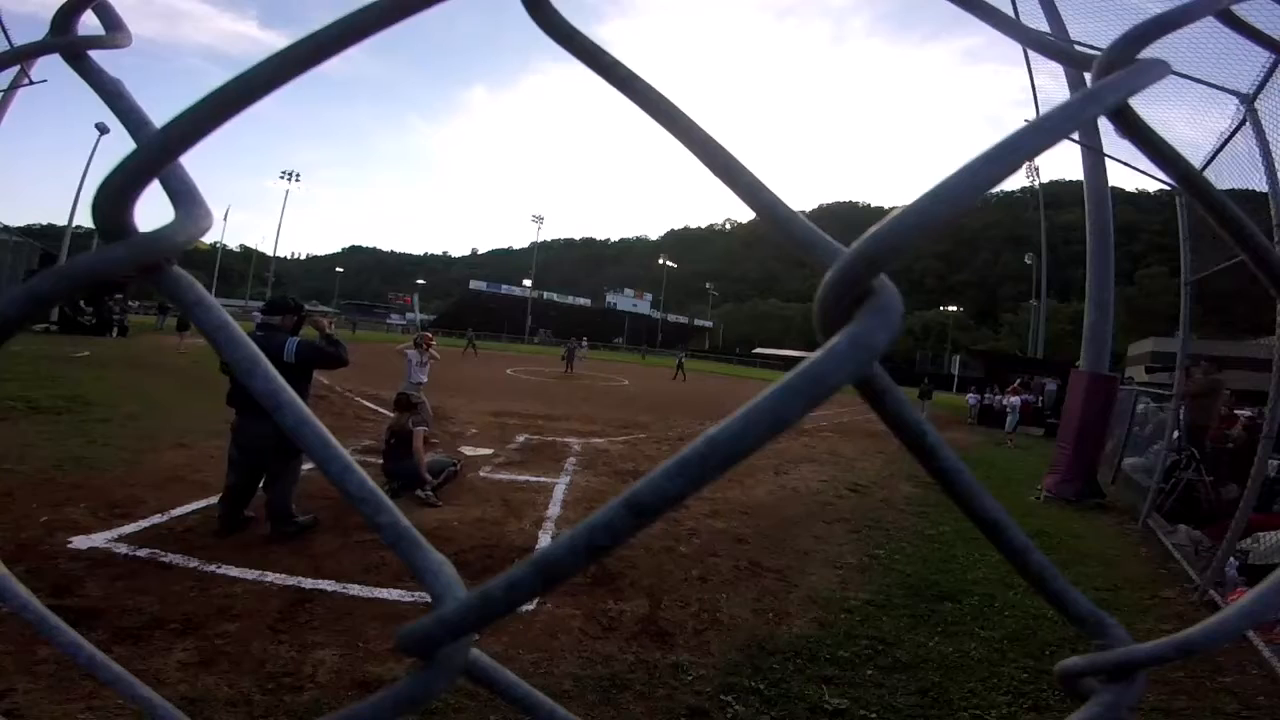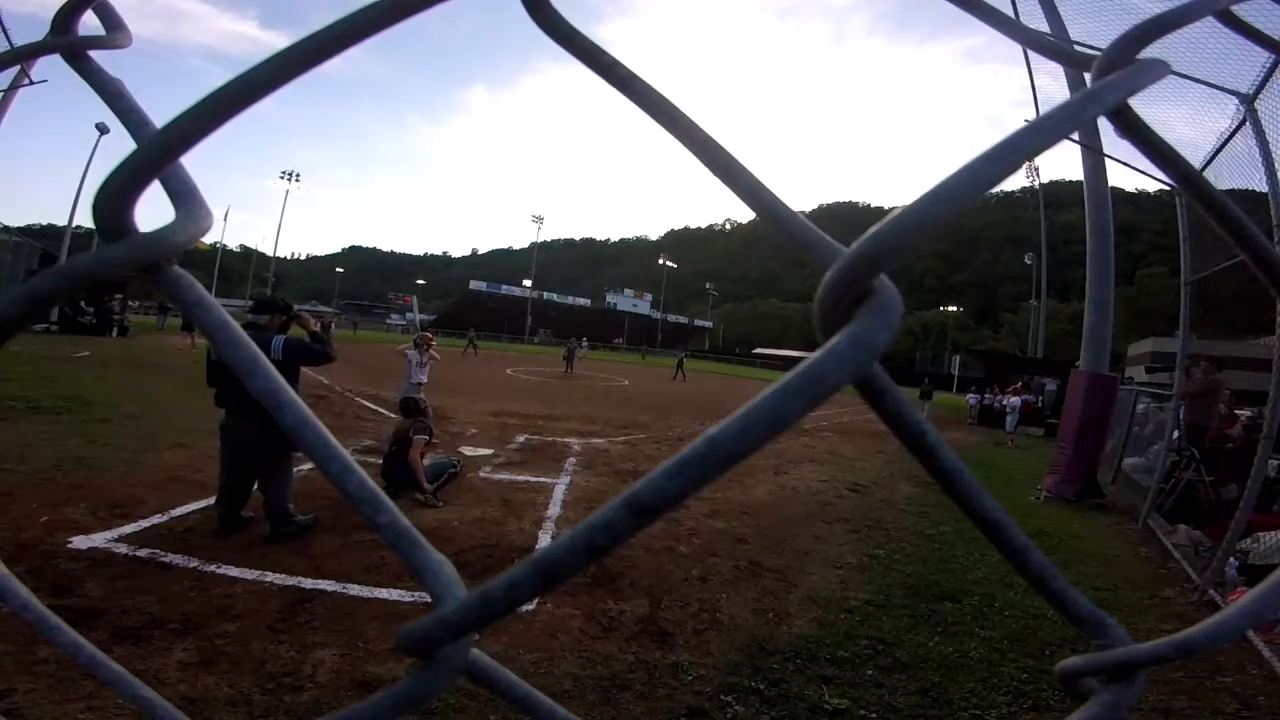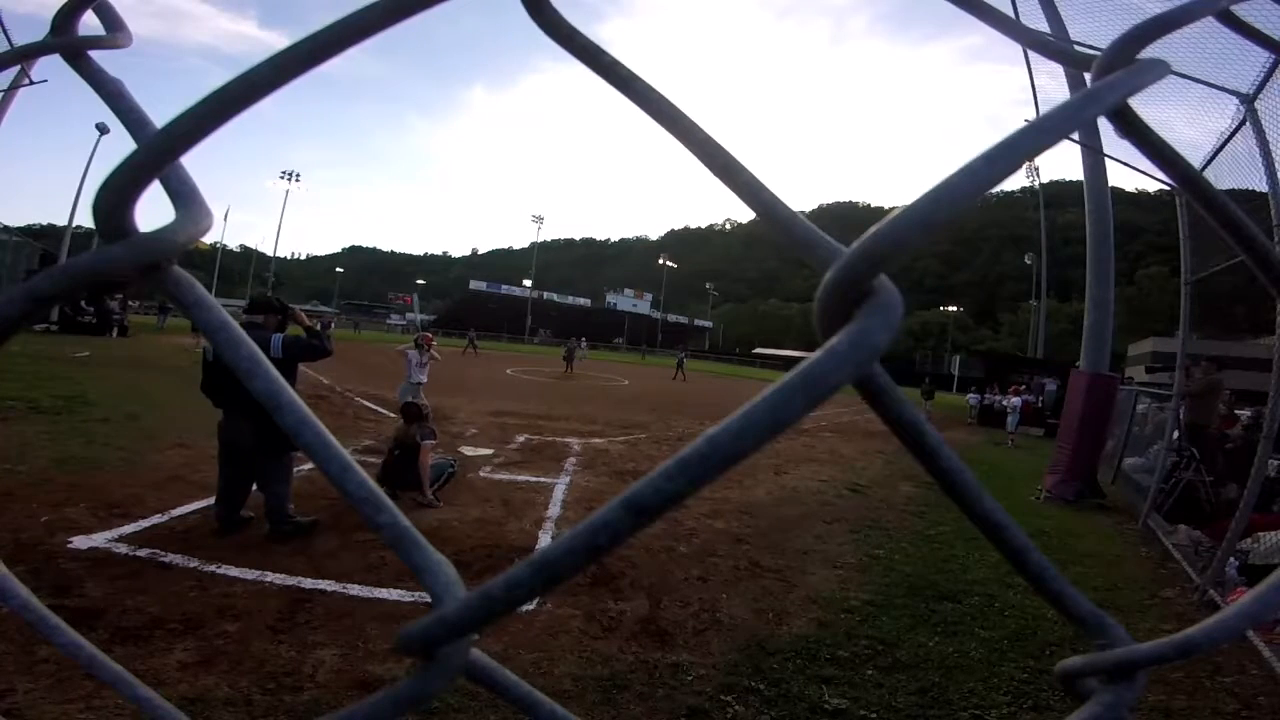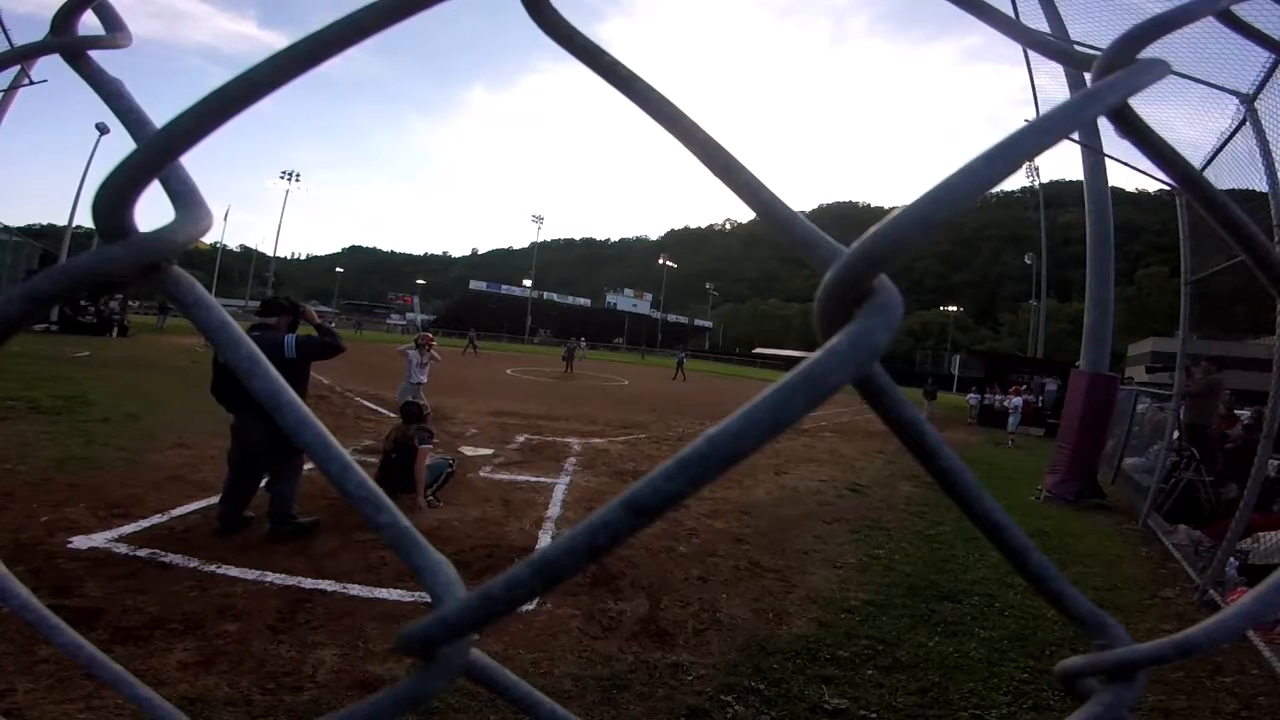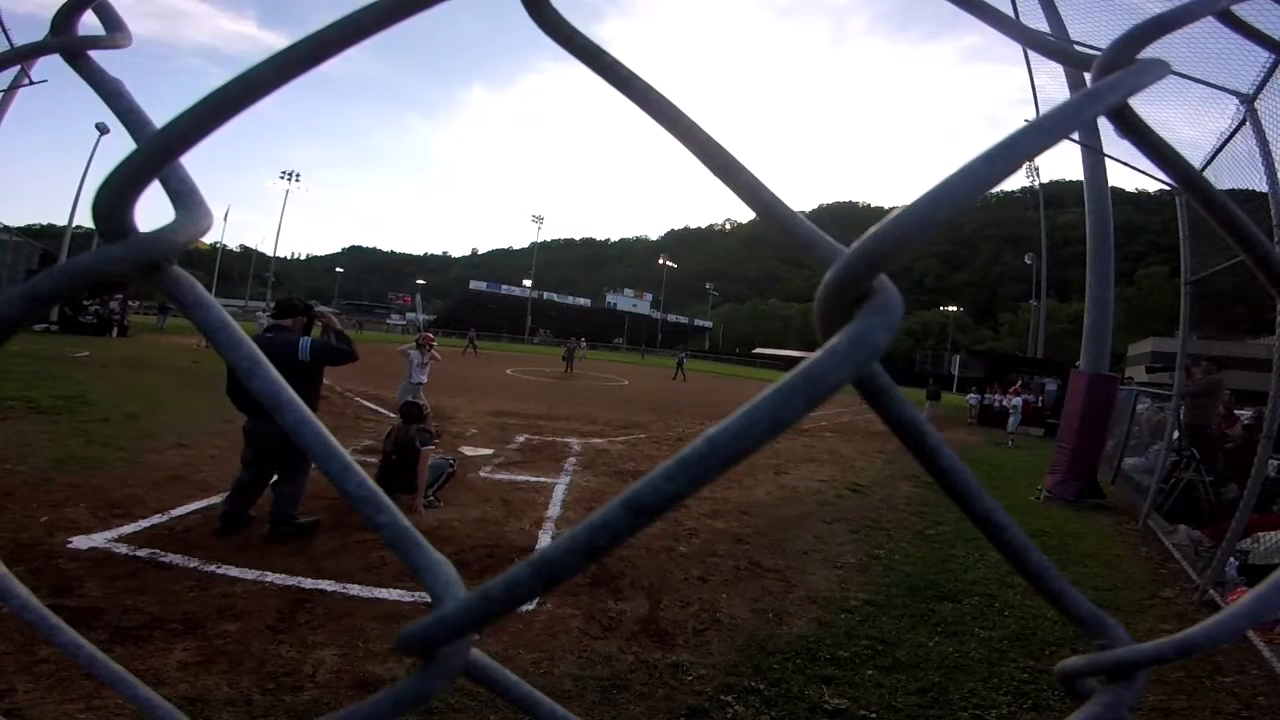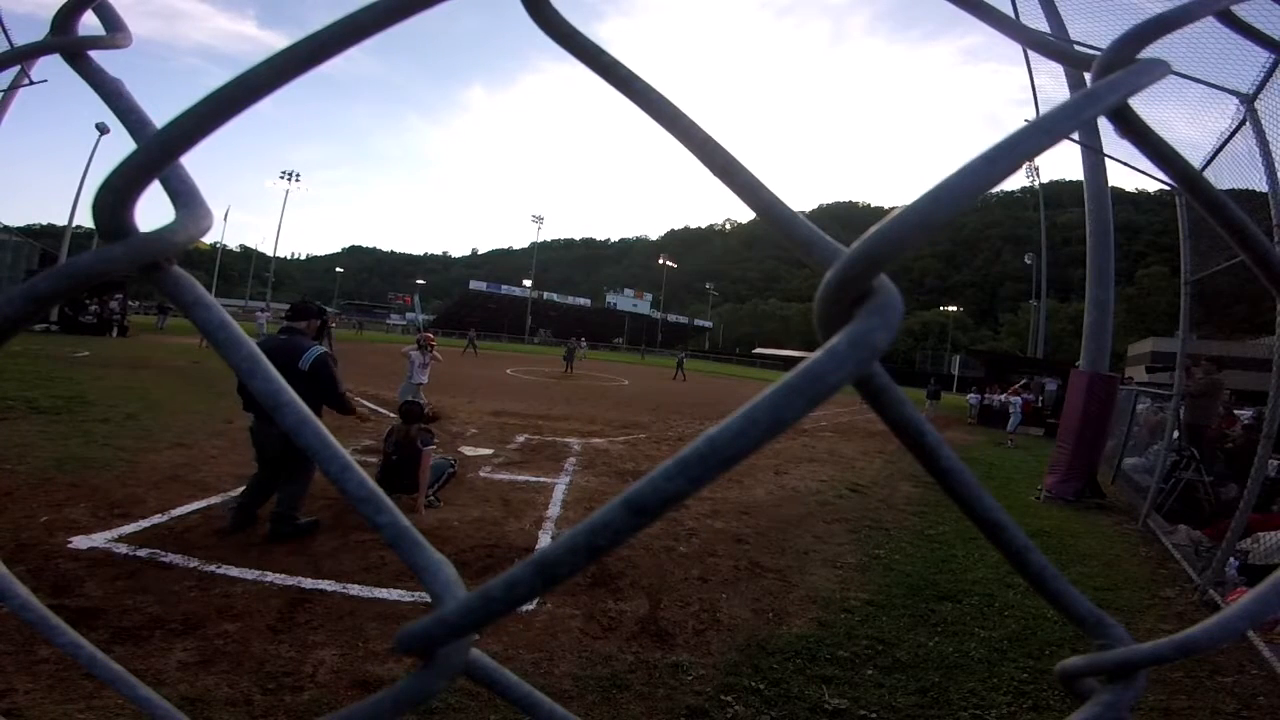
dt=0.3s
person 1, frame 1
right shoulder: (294, 347)
left elbow: (227, 368)
right elbow: (339, 358)
right wrist: (327, 333)
left hip: (245, 422)
right hip: (280, 427)
left knee: (241, 475)
right knee: (281, 478)
left ankle: (229, 518)
right ankle: (283, 523)
person 1, frame 2
right shoulder: (281, 345)
left elbow: (213, 380)
right elbow: (325, 354)
right wrist: (311, 329)
left hip: (234, 422)
right hip: (270, 427)
left knee: (234, 475)
right knee: (276, 478)
left ankle: (228, 519)
right ankle: (283, 523)
person 1, frame 3
right shoulder: (279, 343)
left elbow: (208, 386)
right elbow: (323, 349)
right wrist: (306, 324)
left hip: (232, 422)
right hip: (269, 426)
left knee: (233, 475)
right knee: (276, 477)
left ankle: (227, 518)
right ankle: (283, 523)
person 1, frame 4
right shoulder: (291, 344)
left elbow: (219, 389)
right elbow: (335, 345)
right wrist: (316, 322)
left hip: (244, 424)
right hip: (280, 427)
left knee: (241, 475)
right knee: (284, 476)
left ankle: (228, 518)
right ankle: (282, 523)
person 1, frame 5
right shoulder: (305, 347)
left elbow: (233, 390)
right elbow: (348, 354)
right wrist: (334, 328)
left hip: (256, 425)
left knee: (252, 474)
right knee: (291, 476)
left ankle: (231, 517)
right ankle: (283, 523)
person 1, frame 6
left shoulder: (258, 346)
right shoulder: (314, 354)
left elbow: (244, 388)
right elbow: (332, 394)
right wrist: (353, 411)
left hip: (262, 425)
left knee: (266, 473)
right knee: (296, 477)
left ankle: (241, 515)
right ankle: (285, 523)
